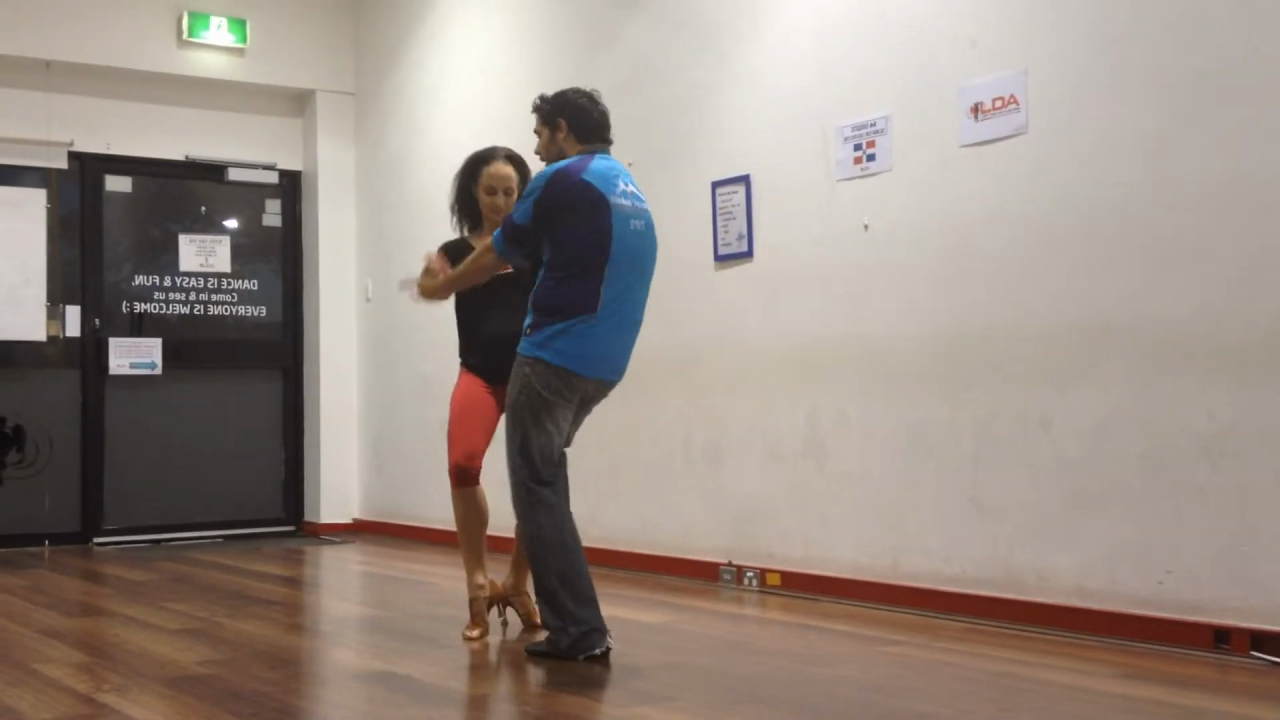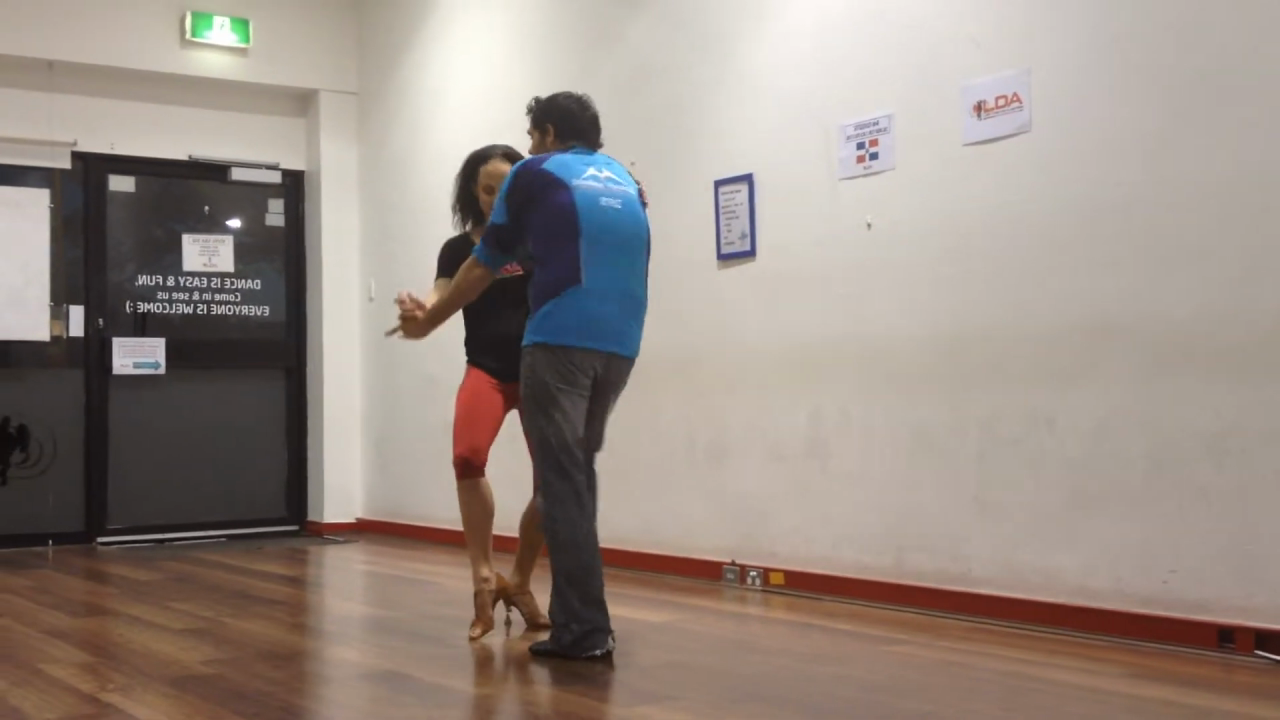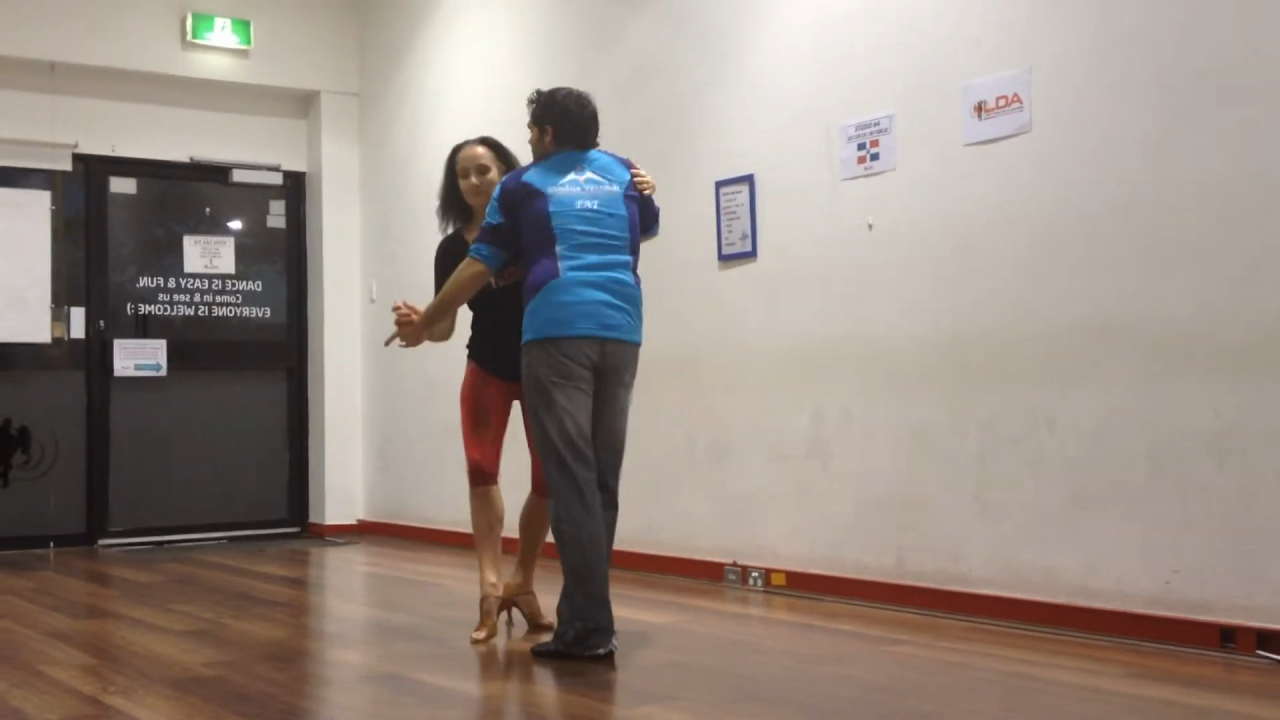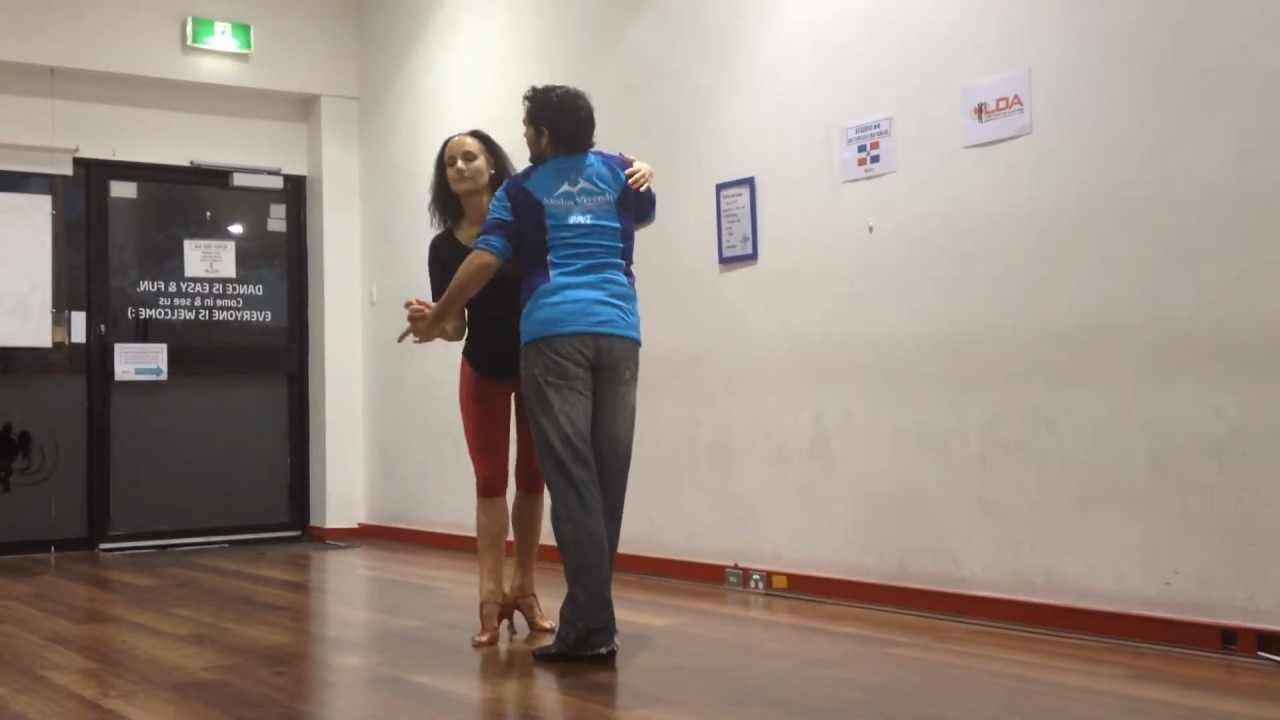
dt=0.2s
person 1, frame 1
left shoulder: (564, 178)
right shoulder: (628, 188)
left elbow: (501, 252)
left wrist: (446, 284)
left hip: (556, 354)
right hip: (604, 360)
left knee: (538, 490)
right knee: (546, 478)
left ankle: (580, 629)
right ankle: (571, 620)
person 1, frame 2
left shoulder: (534, 173)
right shoulder: (626, 180)
left elbow: (485, 264)
left wrist: (429, 319)
left hip: (563, 337)
right hip: (622, 343)
left knee: (562, 484)
right knee: (577, 475)
left ankle: (584, 629)
right ankle: (579, 614)
person 1, frame 3
left shoulder: (521, 184)
right shoulder: (622, 172)
left elbow: (480, 266)
right elbow: (647, 227)
left wrist: (424, 323)
left hip: (557, 330)
right hip: (622, 332)
left knee: (570, 480)
right knee: (602, 478)
left ankle: (588, 628)
right ankle: (588, 617)
person 1, frame 4
left shoulder: (520, 188)
right shoulder: (618, 171)
left elbow: (486, 259)
right elbow: (643, 216)
left wrist: (435, 319)
left hip: (554, 332)
right hip: (619, 331)
left knee: (572, 483)
right knee: (608, 480)
left ankle: (589, 629)
right ankle: (593, 621)
person 2, frame 1
right shoulder: (456, 249)
right elbow: (438, 281)
right wrist: (433, 277)
right hip: (479, 374)
right knee: (462, 464)
left ankle: (515, 586)
right ankle: (478, 585)
person 2, frame 2
right shoulder: (458, 248)
right elbow: (440, 299)
right hip: (487, 371)
right knee: (467, 456)
left ankle: (519, 583)
right ankle: (484, 578)
person 2, frame 3
right shoulder: (453, 249)
right elbow: (441, 328)
left wrist: (639, 191)
right hip: (489, 371)
left knee: (548, 481)
right knee: (481, 465)
left ankle: (521, 585)
right ankle: (490, 586)
person 2, frame 4
right shoulder: (444, 247)
right elbow: (454, 327)
left wrist: (637, 174)
right hip: (483, 371)
left knee: (532, 478)
right knee: (490, 480)
left ankle: (523, 590)
right ankle: (492, 599)
